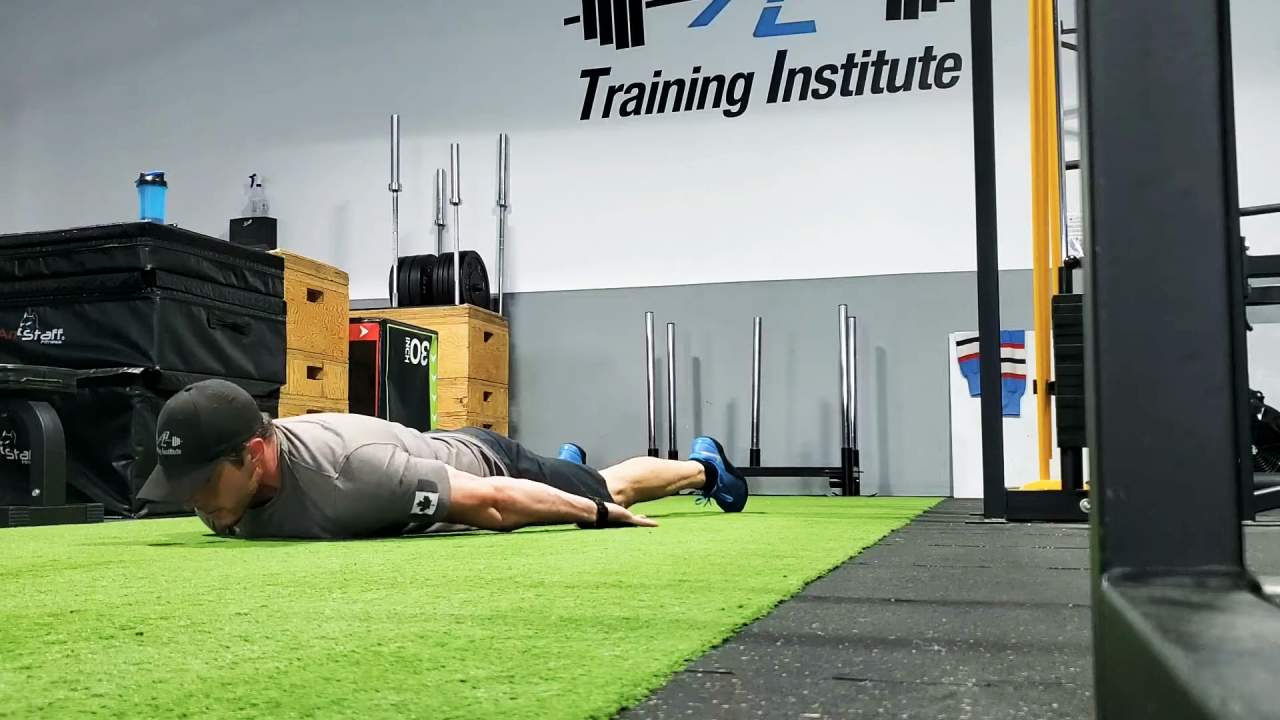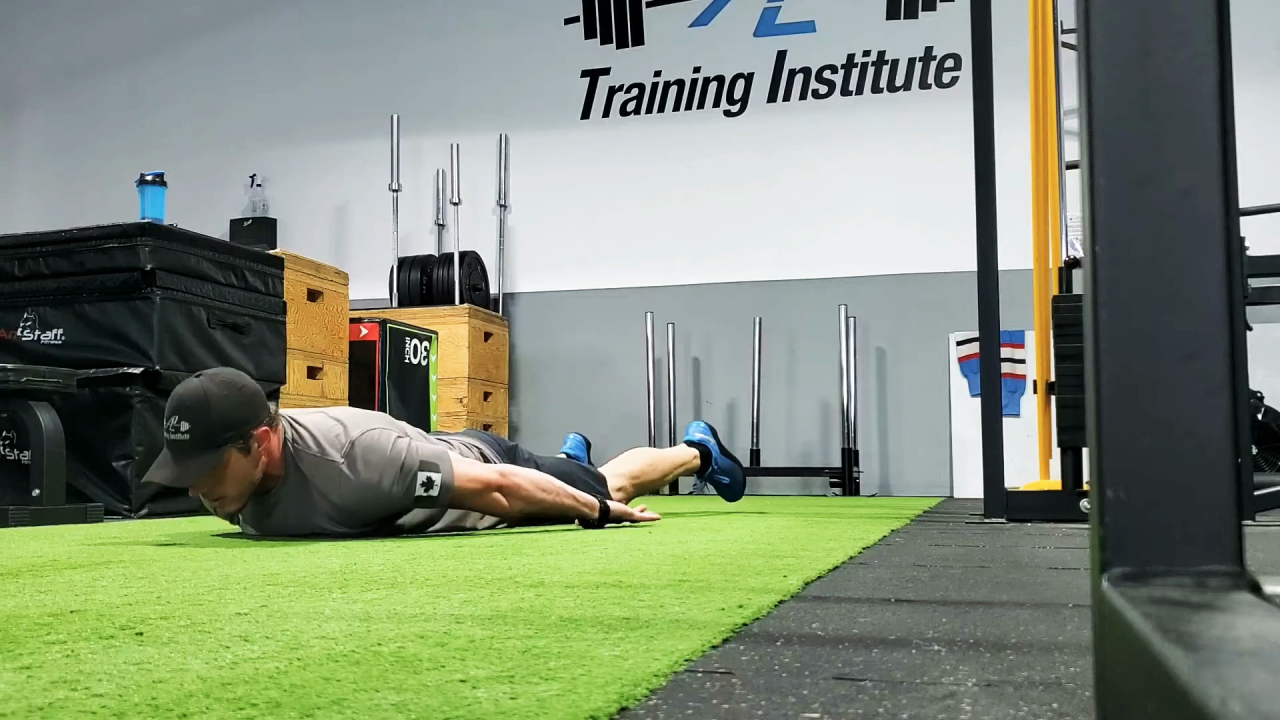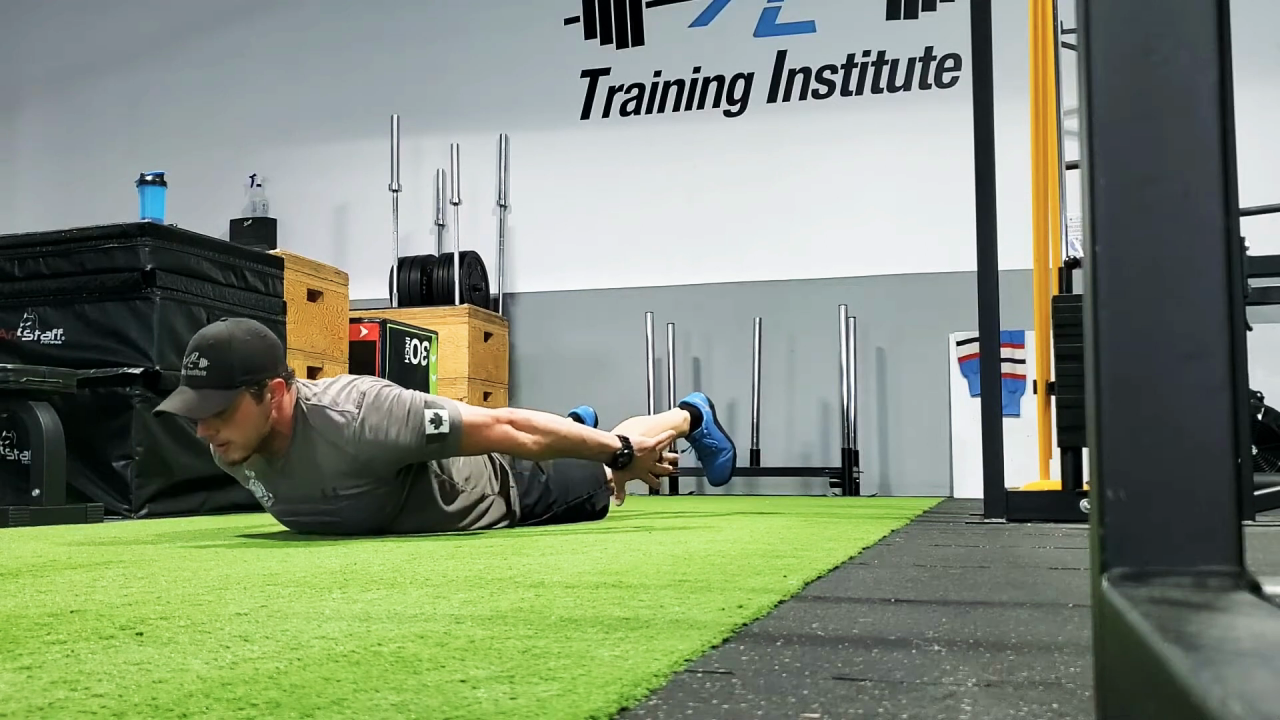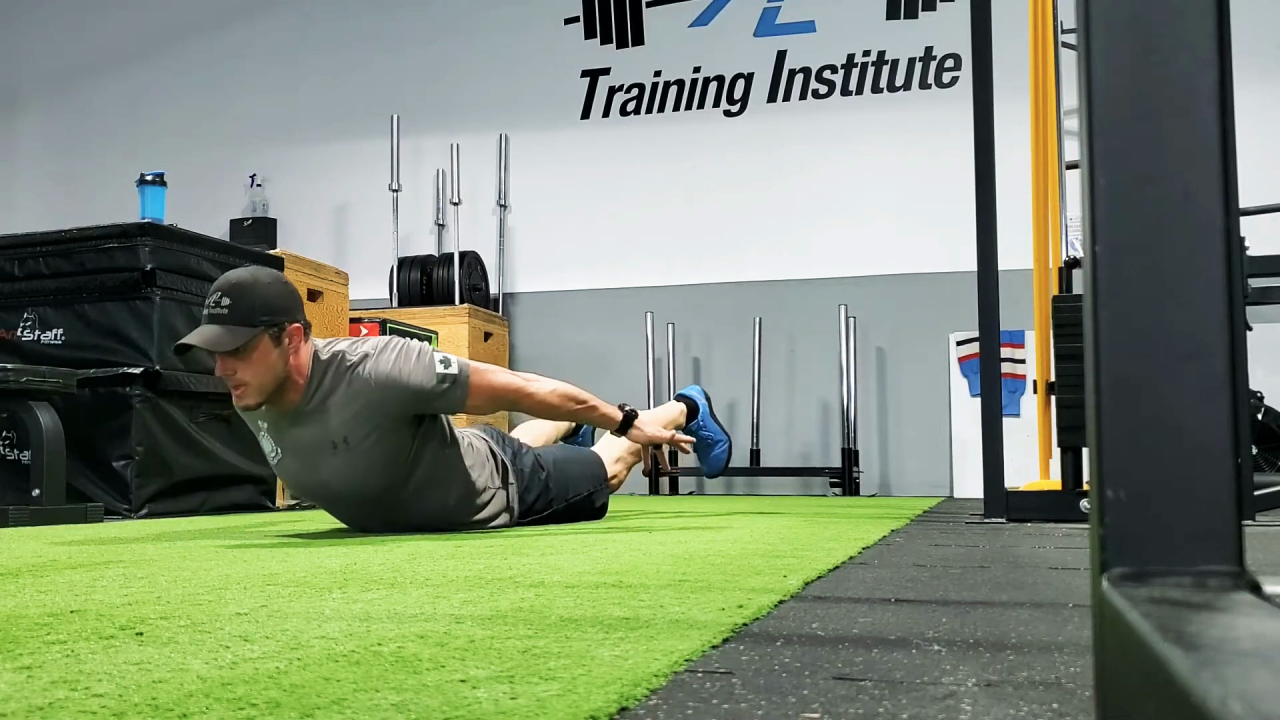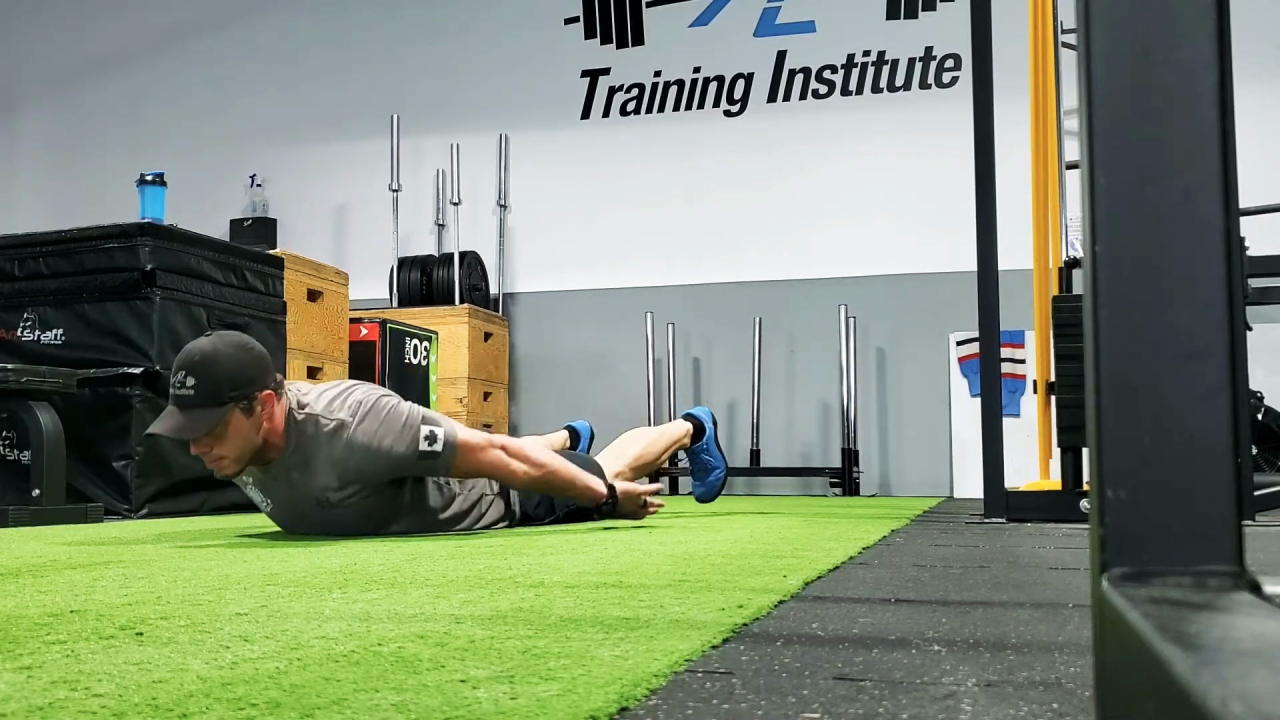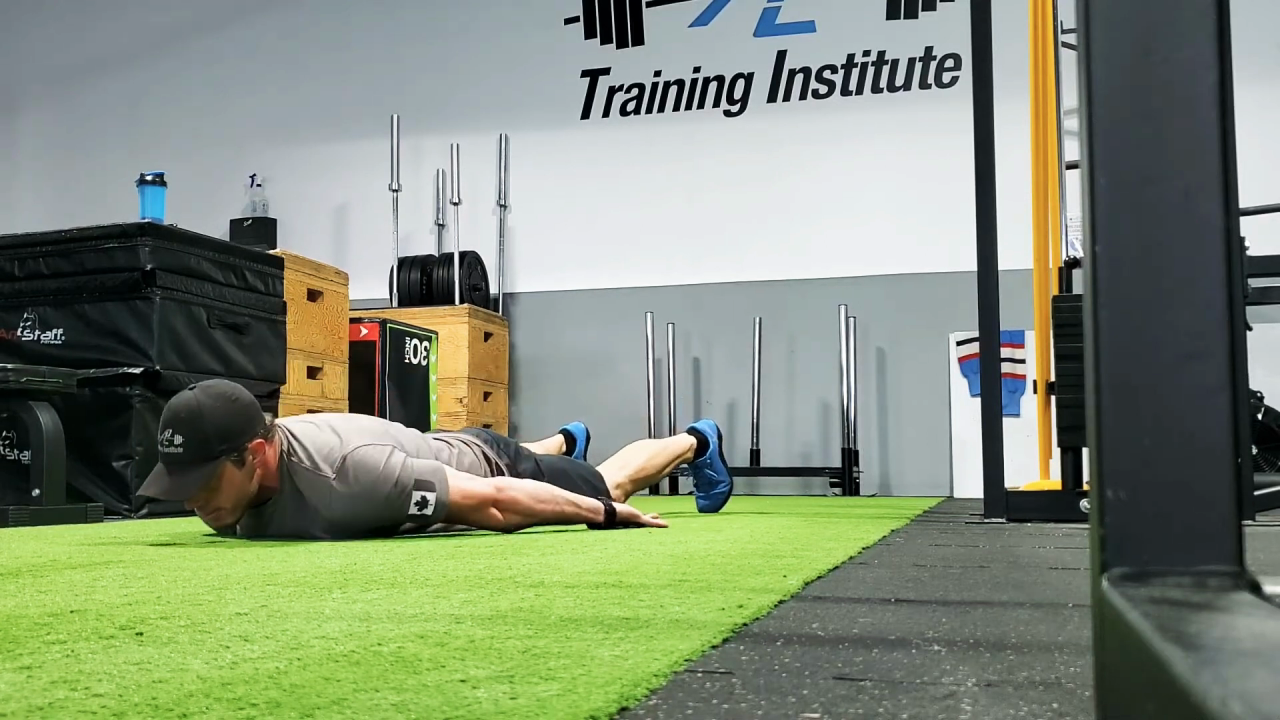
dt=0.7s
person 1, frame 1
left shoulder: (342, 472)
right shoulder: (228, 483)
left elbow: (492, 499)
left wrist: (601, 514)
left hip: (485, 469)
right hip: (437, 454)
left knee: (608, 490)
left ankle: (704, 467)
right ankle: (566, 460)
person 1, frame 2
left shoulder: (348, 459)
right shoulder: (233, 467)
left elbow: (497, 487)
left wrist: (606, 513)
left hip: (487, 476)
right hip: (441, 463)
left knee: (608, 487)
left ankle: (698, 452)
right ankle: (568, 455)
person 1, frame 3
left shoulder: (358, 418)
right shoulder: (232, 448)
left elbow: (505, 427)
left wrist: (623, 454)
left hip: (497, 497)
left knee: (603, 479)
left ankle: (689, 417)
right ankle: (575, 423)
person 1, frame 4
left shoulder: (375, 371)
right shoulder: (251, 403)
left elbow: (516, 386)
left wrist: (627, 422)
left hip: (497, 497)
left knee: (607, 469)
left ankle: (683, 410)
right ankle: (570, 424)
person 1, frame 5
left shoulder: (352, 428)
right shoulder: (237, 436)
left elbow: (499, 454)
left wrist: (611, 497)
left hip: (492, 502)
right hip: (442, 472)
left knee: (606, 478)
left ankle: (690, 428)
right ankle: (568, 437)
person 1, frame 6
left shoulder: (344, 475)
right shoulder: (237, 464)
left elbow: (495, 501)
left wrist: (611, 515)
left hip: (486, 473)
right hip: (438, 454)
left knee: (607, 486)
left ankle: (696, 443)
right ankle: (563, 441)
